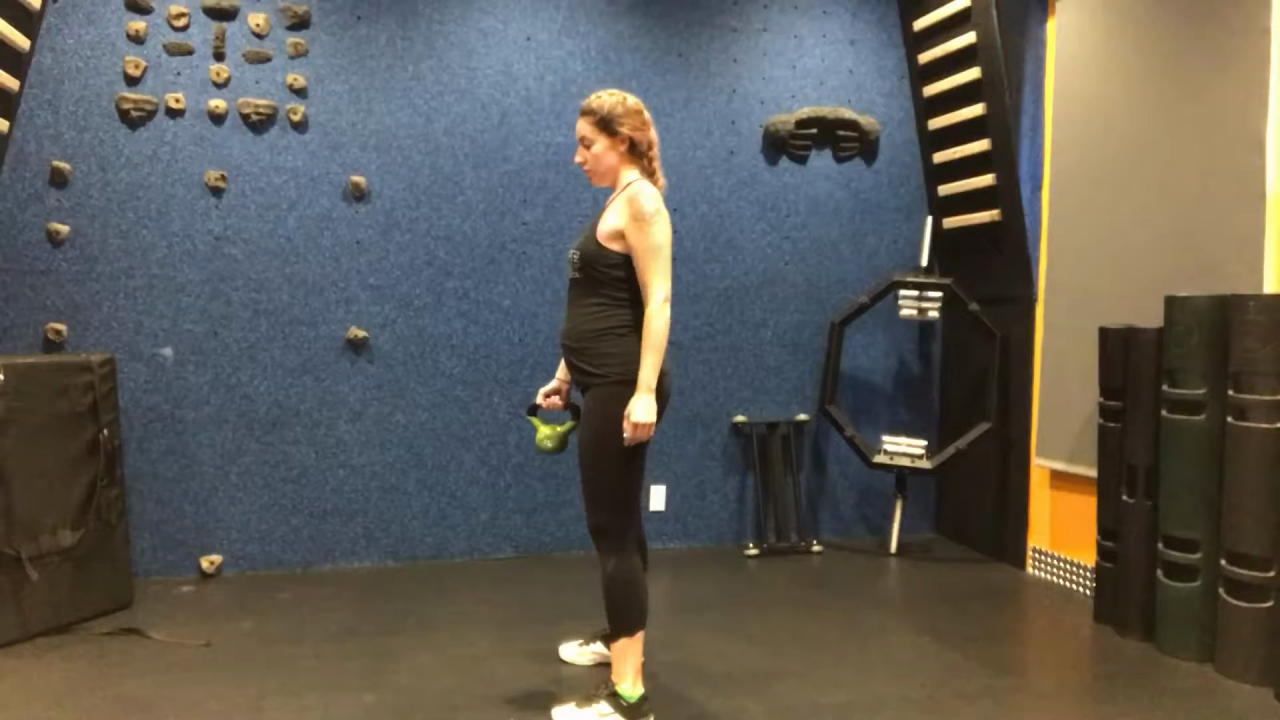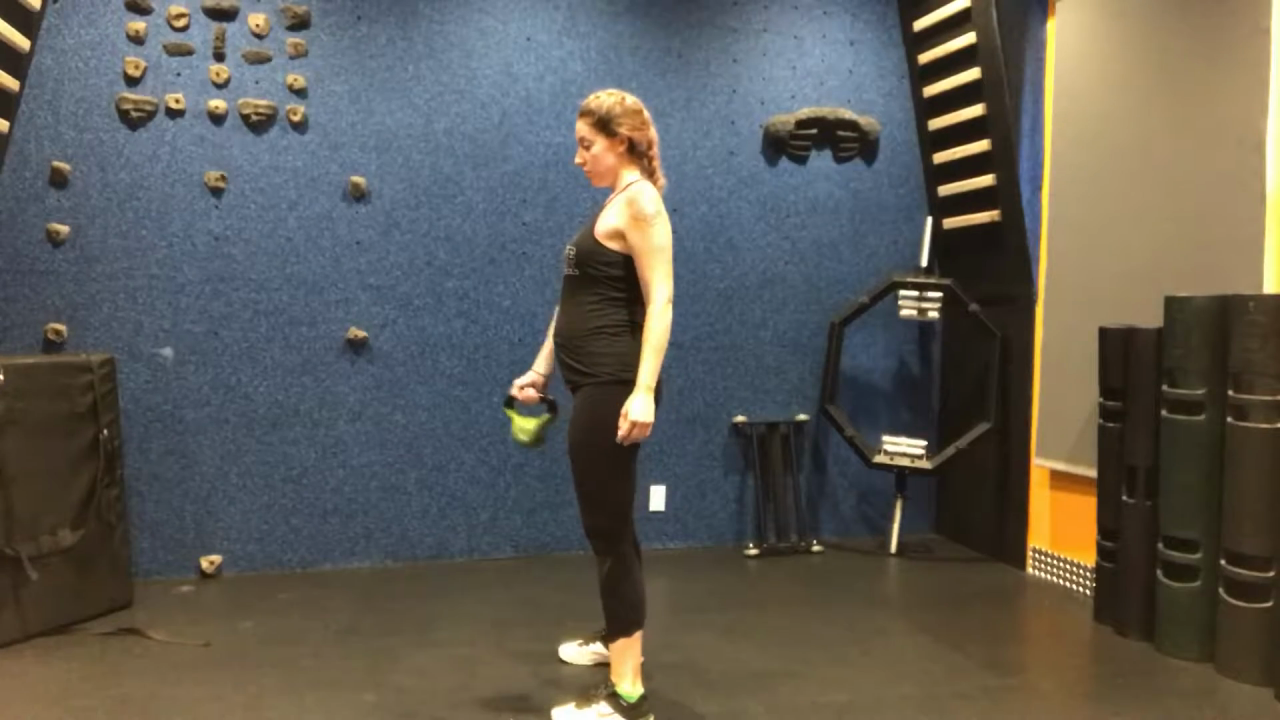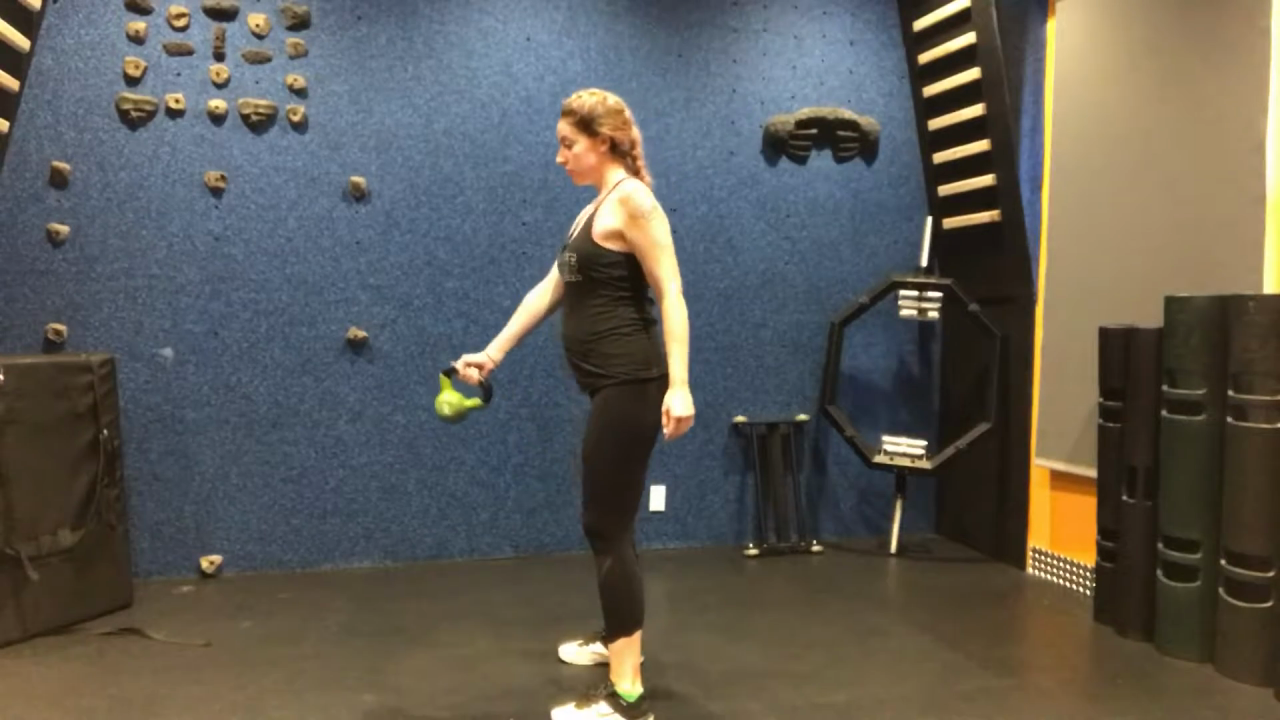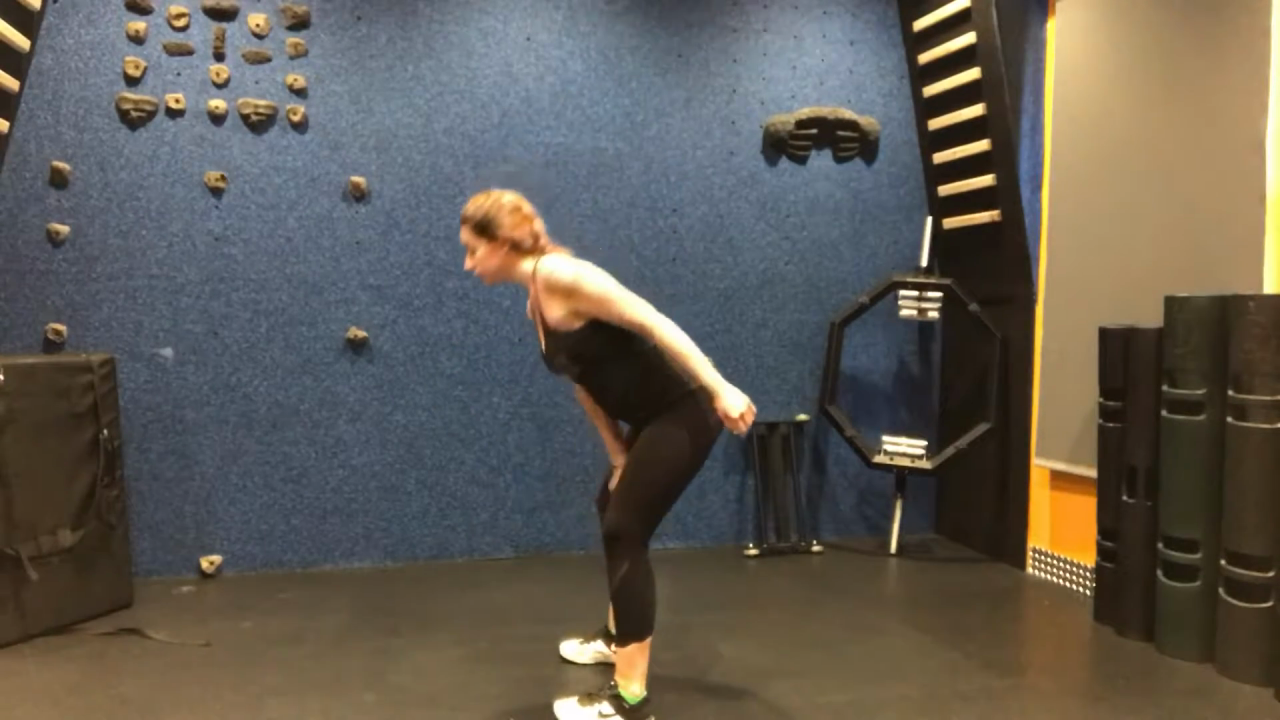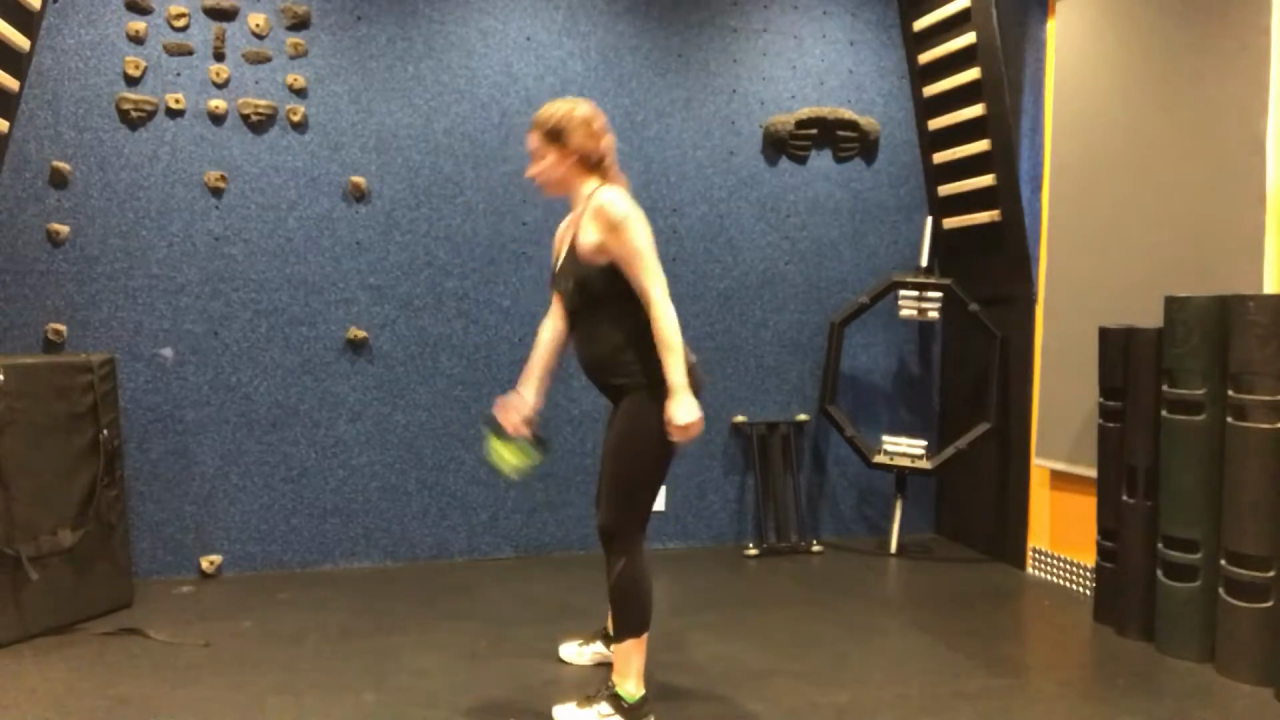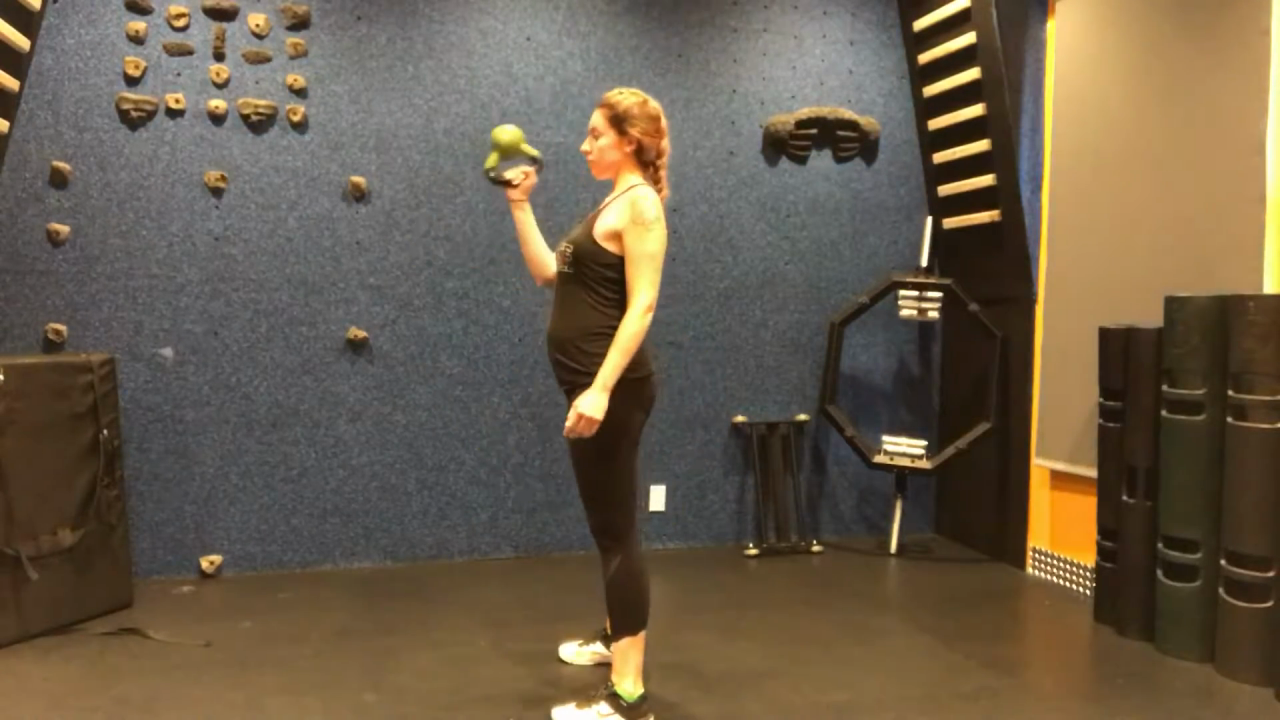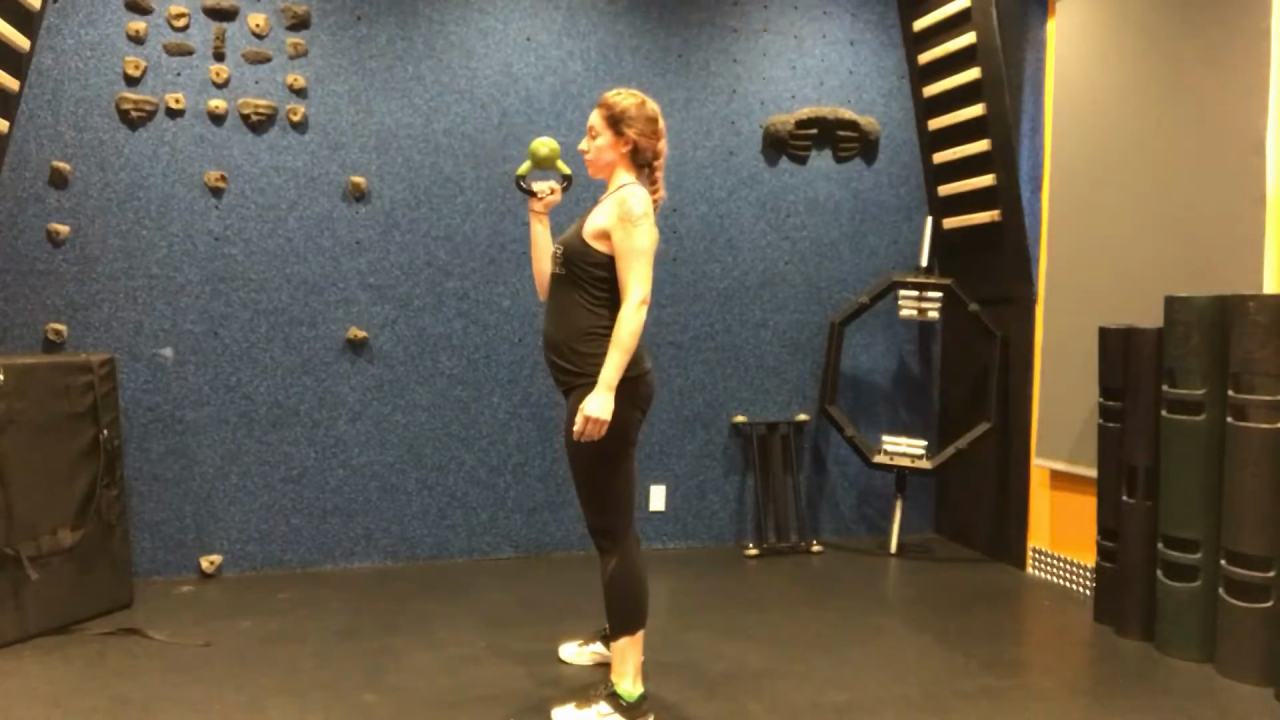
dt=0.5s
person 1, frame 1
left shoulder: (642, 201)
right shoulder: (616, 202)
left elbow: (657, 302)
left wrist: (647, 393)
right wrist: (564, 376)
left hip: (623, 387)
right hip: (600, 383)
left knee: (614, 529)
right knee: (613, 521)
right ankle: (618, 637)
person 1, frame 2
left shoulder: (640, 201)
right shoulder: (614, 203)
left elbow: (659, 302)
right elbow: (580, 298)
left wrist: (644, 391)
right wrist: (541, 367)
left hip: (615, 388)
right hip: (591, 384)
left knee: (608, 529)
right knee: (608, 523)
right ankle: (619, 634)
person 1, frame 3
left shoulder: (632, 200)
right shoulder: (594, 208)
left elbow: (670, 296)
right elbow: (550, 288)
left wrist: (678, 384)
right wrist: (492, 354)
left hip: (633, 388)
right hip: (612, 387)
left knee: (606, 527)
right knee: (604, 517)
right ankle: (617, 635)
person 1, frame 4
left shoulder: (562, 276)
right shoulder: (537, 300)
left elbow: (654, 324)
right elbow: (585, 381)
left wrist: (721, 389)
right wrist: (620, 456)
left hip: (686, 406)
right hip: (654, 411)
left knee: (624, 530)
right knee: (612, 513)
right ankle: (618, 634)
person 1, frame 5
left shoulder: (609, 210)
right shoulder: (569, 227)
left elbow: (658, 300)
right elbow: (561, 314)
left wrist: (682, 392)
right wrist: (528, 393)
left hip: (653, 391)
right hip: (632, 391)
left knee: (621, 527)
right knee: (615, 517)
right ankle: (619, 637)
person 1, frame 6
left shoulder: (638, 203)
right shoulder: (612, 203)
left elbow: (642, 307)
right elbow: (551, 273)
left wrist: (601, 390)
right wrist: (520, 206)
left hip: (611, 386)
right hip: (591, 383)
left knee: (614, 529)
right knee: (608, 522)
right ankle: (618, 634)
person 1, frame 7
left shoulder: (630, 202)
right shoulder: (606, 203)
left elbow: (636, 302)
right elbow: (549, 288)
left wrist: (605, 389)
right wrist: (539, 216)
left hip: (608, 386)
right hip: (589, 382)
left knee: (612, 529)
right knee: (608, 524)
right ankle: (618, 636)
